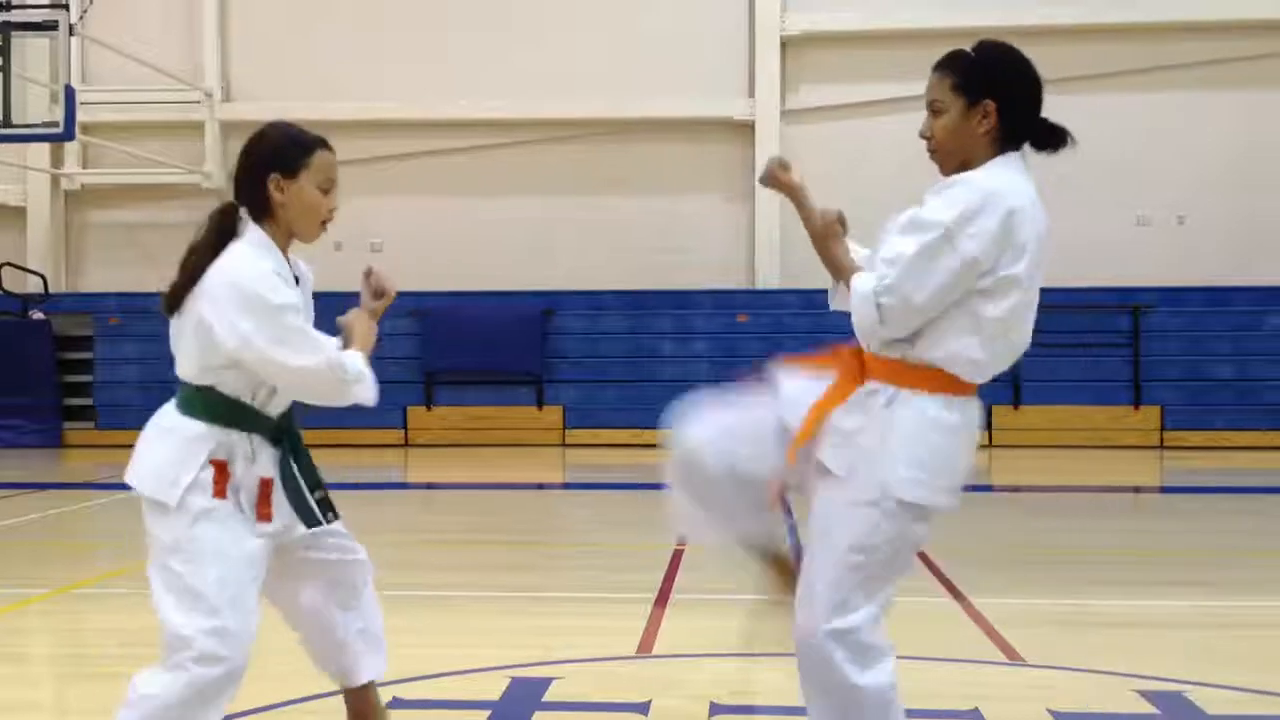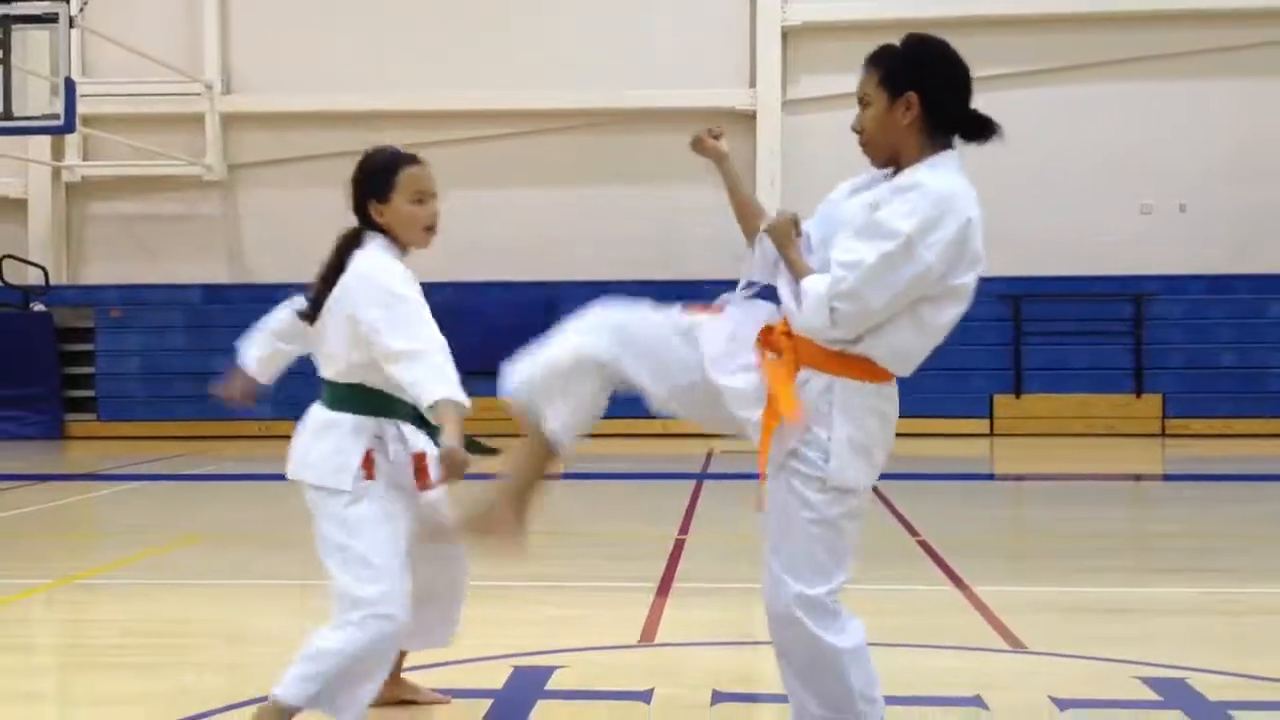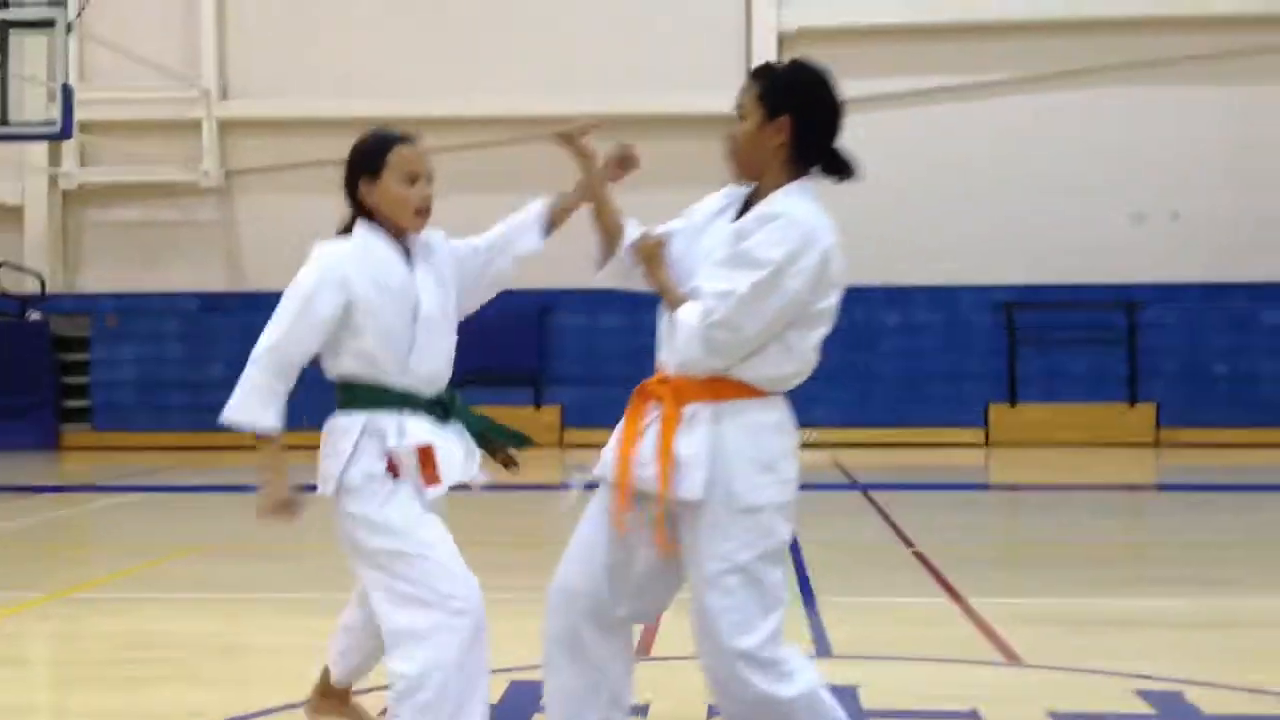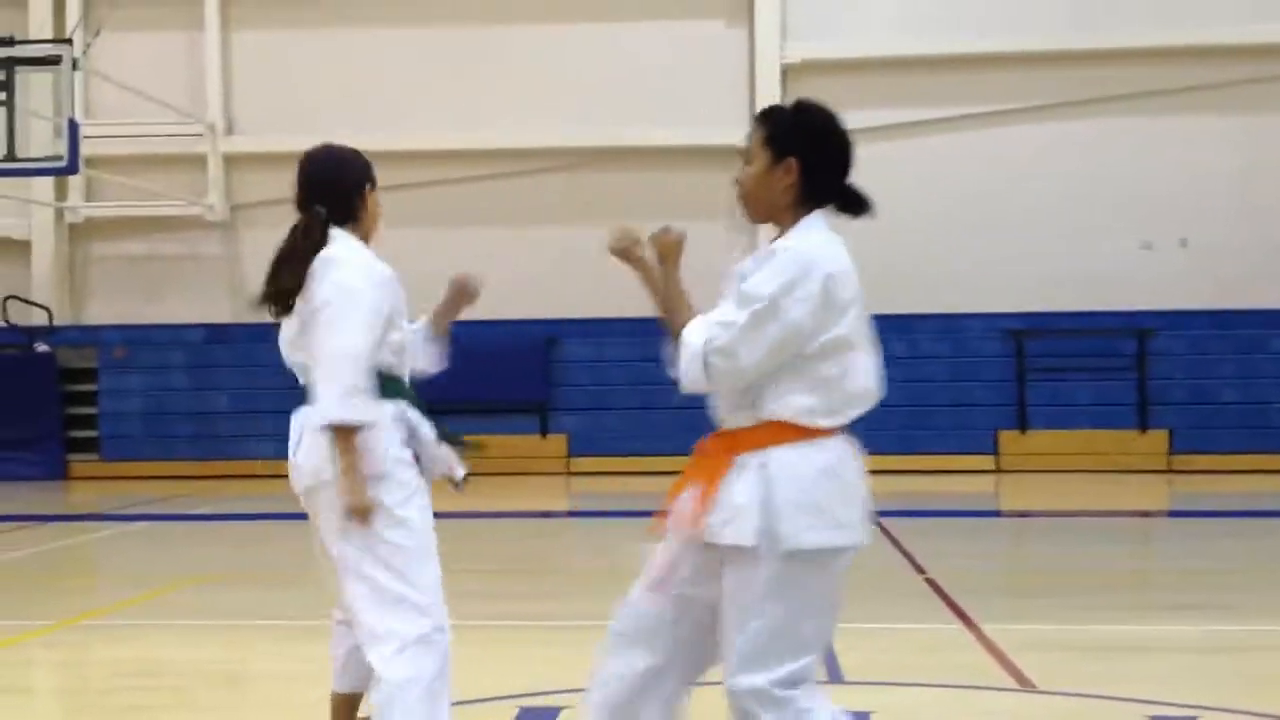
dt=0.4s
person 1, frame 1
left shoulder: (990, 200)
right shoulder: (987, 195)
left elbow: (882, 309)
right elbow: (882, 291)
left wrist: (835, 247)
right wrist: (803, 201)
left hip: (904, 425)
right hip: (878, 401)
left knee: (834, 623)
right knee: (702, 436)
right ankle: (784, 567)
person 1, frame 2
left shoulder: (939, 204)
right shoulder: (878, 188)
left elbow: (832, 314)
right elbow: (771, 248)
left wrist: (788, 247)
right wrist: (725, 166)
left hip: (827, 409)
right hip: (765, 361)
left knee: (804, 597)
right knee: (597, 340)
right ankle: (514, 498)
person 1, frame 3
left shoulder: (799, 232)
right shoulder: (726, 209)
left elbow: (706, 340)
right elbow: (625, 254)
left wrist: (662, 277)
right wrist: (589, 169)
left hip: (733, 448)
right hip: (664, 432)
left knee: (741, 648)
right knee: (584, 603)
person 1, frame 4
left shoulder: (805, 264)
right shoulder: (783, 256)
left elbow: (707, 366)
right elbow: (703, 352)
left wrist: (664, 276)
right wrist: (648, 268)
left hip: (791, 492)
right hip: (745, 483)
right knee: (649, 633)
person 2, frame 1
left shoulder: (287, 271)
right shoulder: (246, 278)
left elbow: (306, 368)
right elbow: (327, 378)
left wrist: (368, 317)
right wrist: (361, 337)
left hip: (254, 468)
right hip: (203, 477)
left knee: (338, 570)
right knee: (213, 648)
person 2, frame 2
left shoulder: (363, 268)
right shoulder: (382, 279)
left elbow: (285, 328)
right elbow: (420, 356)
left wrist: (248, 373)
right wrist: (452, 432)
left hip: (383, 448)
right hip: (355, 456)
left knee: (437, 559)
right knee: (376, 608)
person 2, frame 3
left shoulder: (437, 257)
right shoulder: (337, 267)
left elbow: (511, 241)
right elbow: (270, 365)
left wrist: (584, 188)
right wrist: (272, 472)
left hip: (411, 452)
right hip: (370, 459)
left knee: (392, 592)
right knee: (446, 603)
person 2, frame 4
left shoulder: (305, 269)
right shoulder: (356, 269)
right elbow: (345, 370)
left wrist: (445, 313)
right wrist: (354, 475)
left hip: (330, 453)
right hip: (367, 454)
left knee: (368, 606)
right knee: (411, 616)
